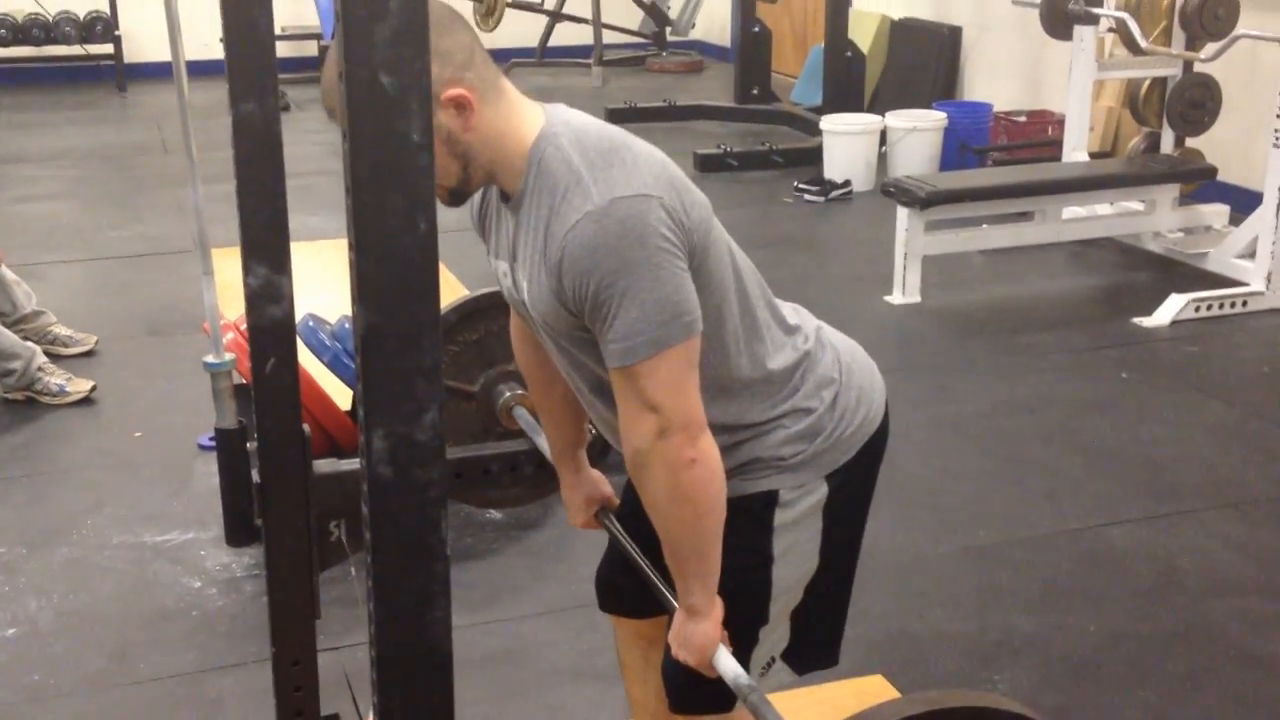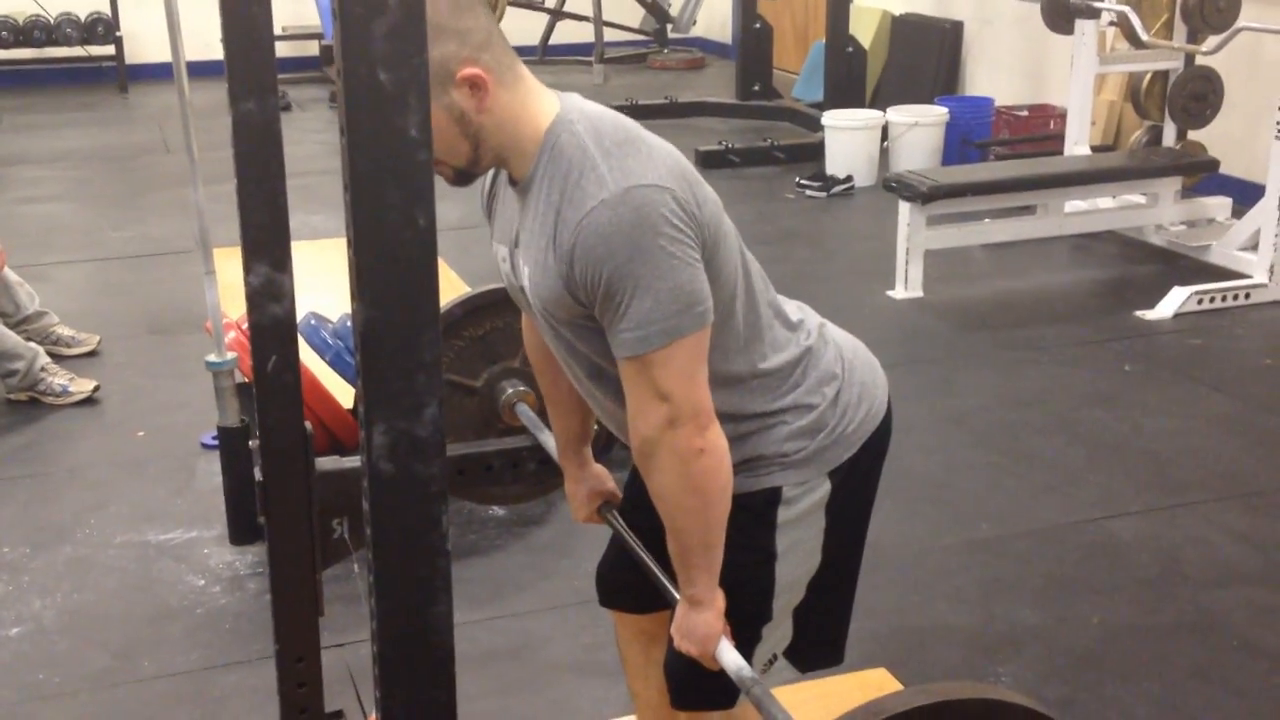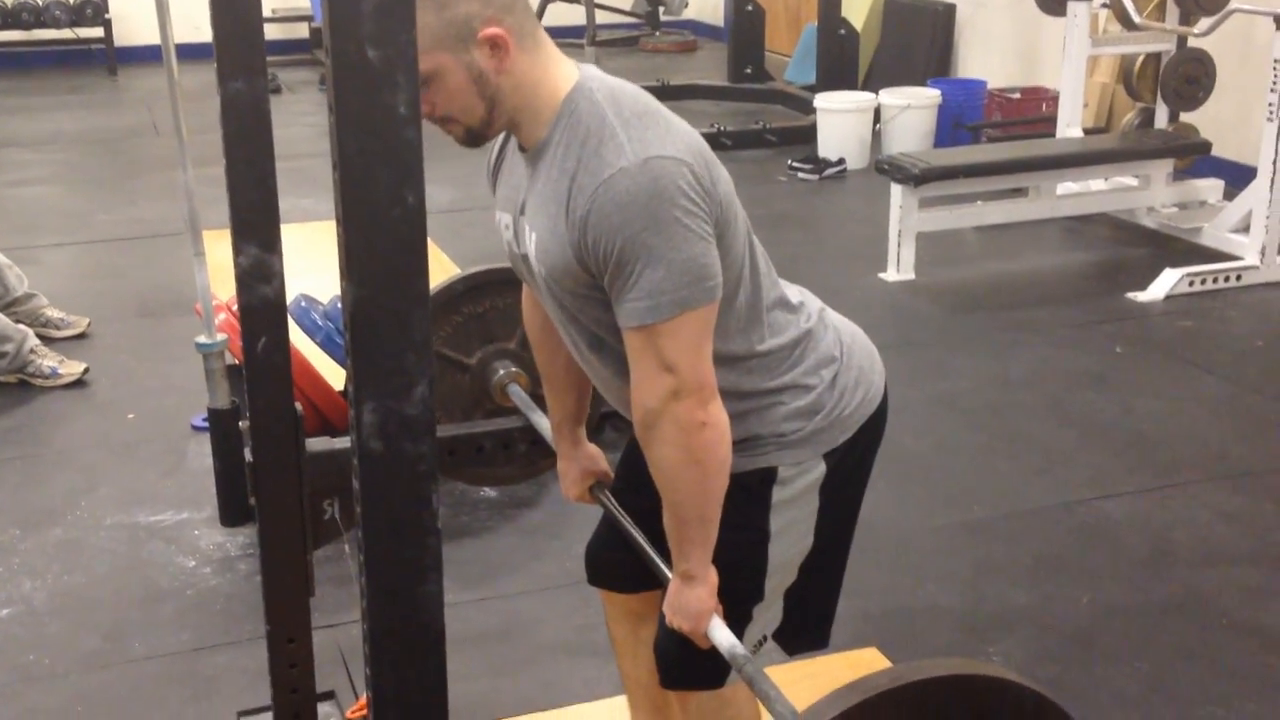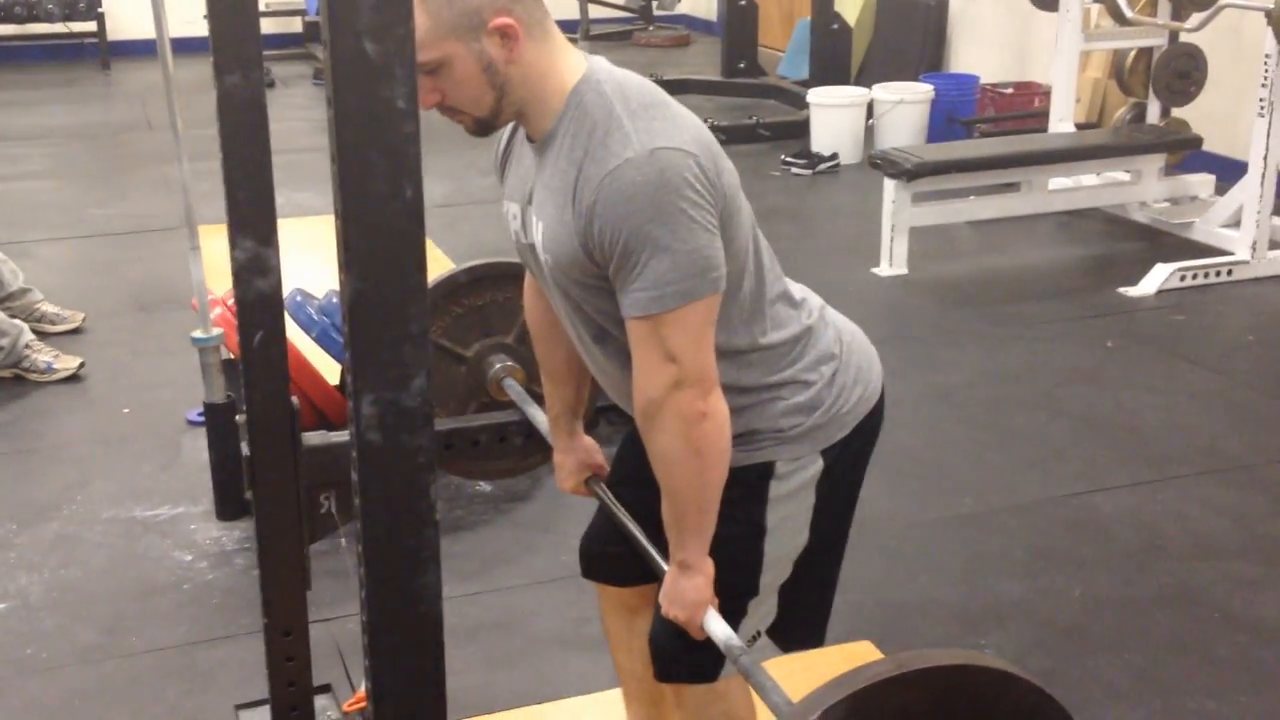
dt=0.4s
person 1, frame 1
left shoulder: (603, 216)
right shoulder: (502, 177)
left elbow: (669, 434)
right elbow: (537, 332)
left wrist: (700, 602)
right wrist: (572, 469)
left hip: (800, 437)
right hip: (722, 427)
right knee: (634, 603)
person 1, frame 2
left shoulder: (617, 205)
right shoulder: (512, 166)
left elbow: (677, 428)
right elbow: (550, 326)
left wrist: (703, 594)
right wrist: (576, 463)
left hip: (805, 436)
right hip: (723, 425)
right knee: (635, 598)
person 1, frame 3
left shoulder: (632, 177)
right shoulder: (519, 138)
left elbow: (679, 402)
right elbow: (548, 299)
left wrist: (695, 571)
right wrist: (569, 439)
left hip: (797, 419)
right hip: (713, 410)
left knee: (699, 662)
right knee: (624, 579)
person 1, frame 4
left shoulder: (638, 167)
right shoulder: (528, 128)
left elbow: (683, 394)
right elbow: (551, 291)
left wrist: (692, 560)
right wrist: (566, 431)
left hip: (794, 416)
right hip: (709, 405)
left knee: (692, 656)
right knee: (617, 570)
